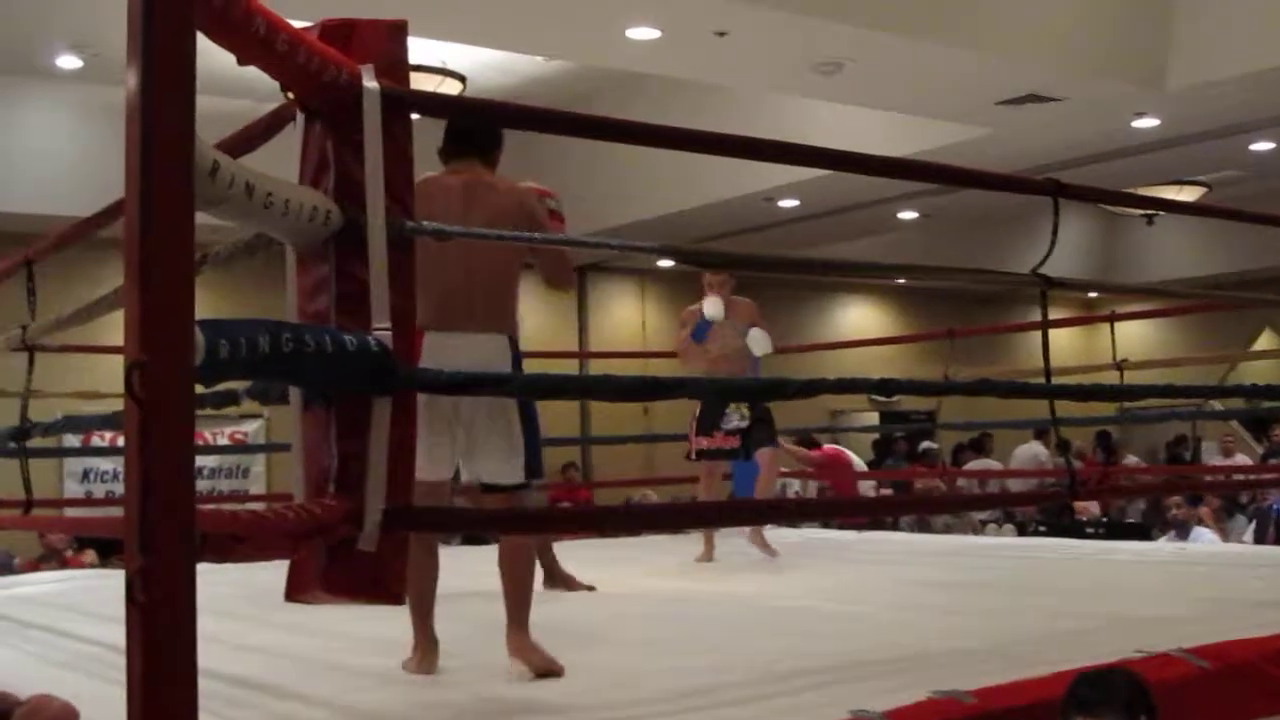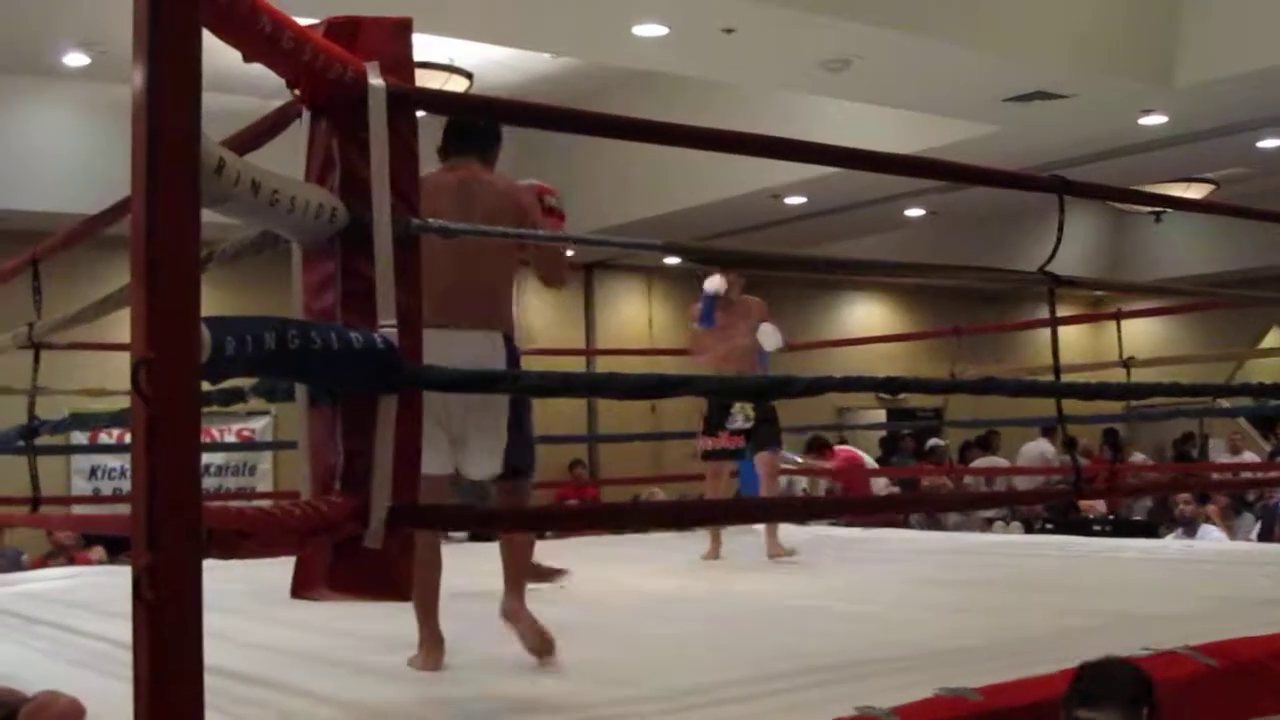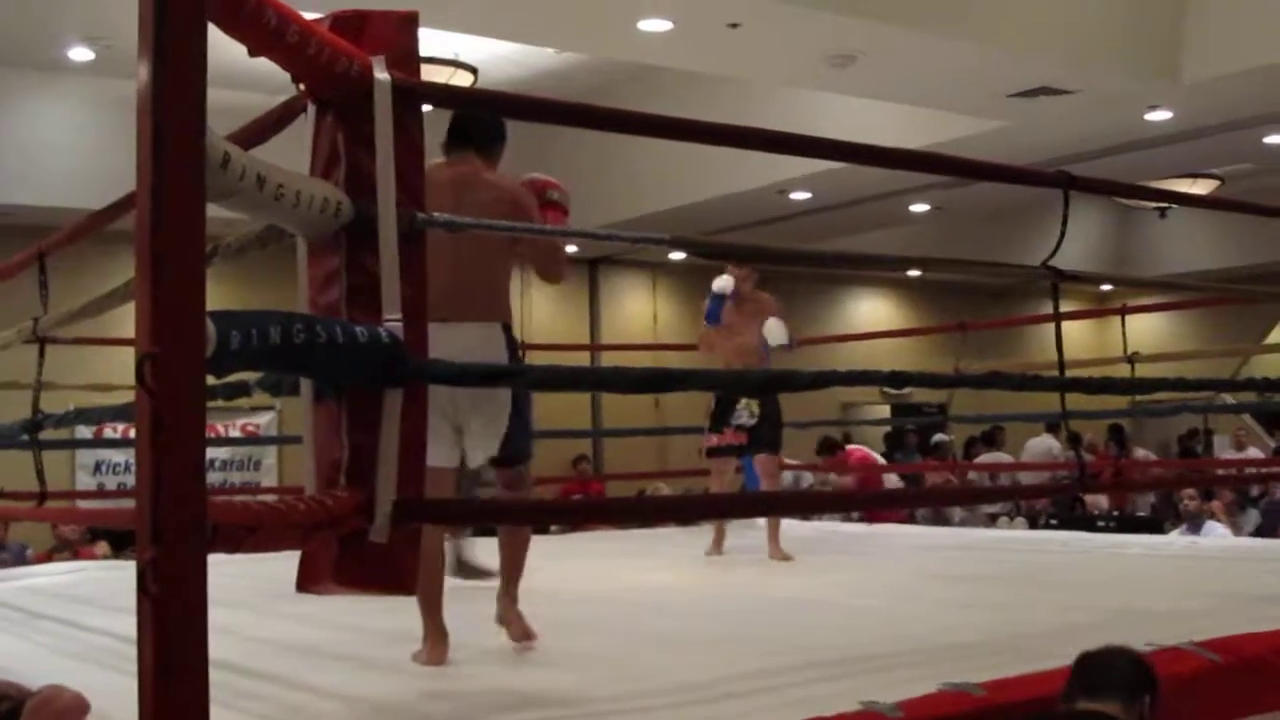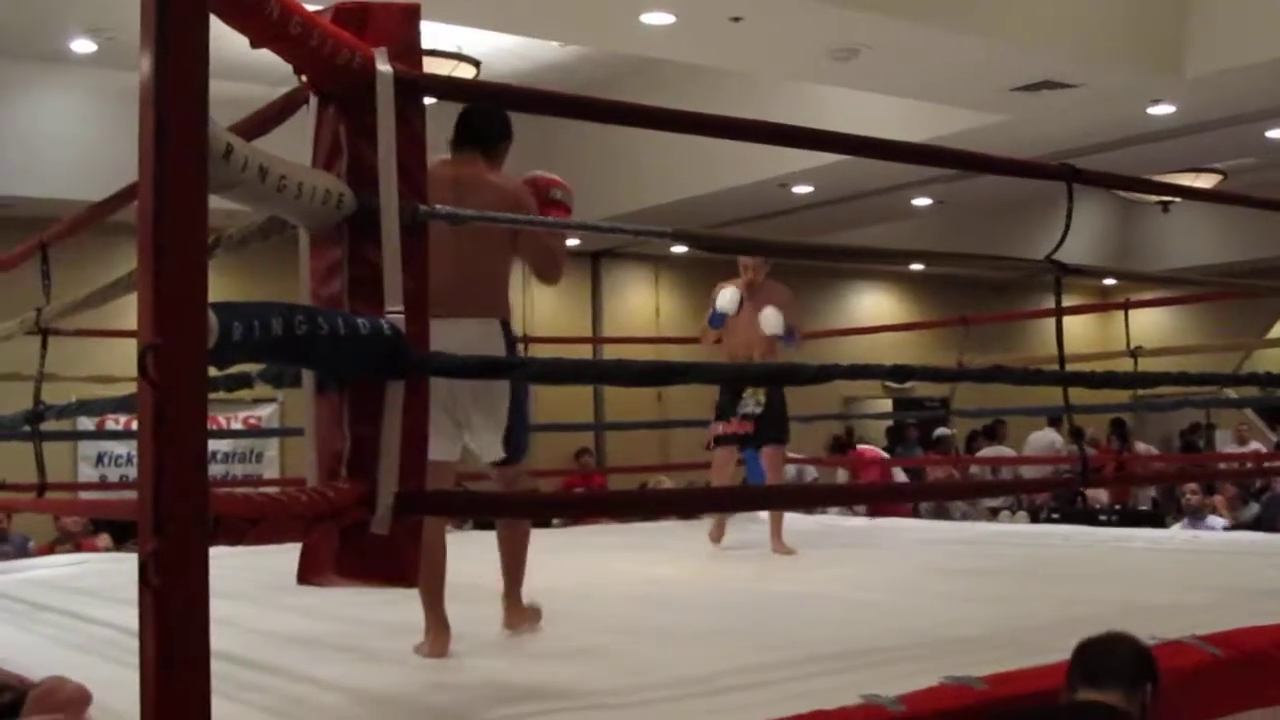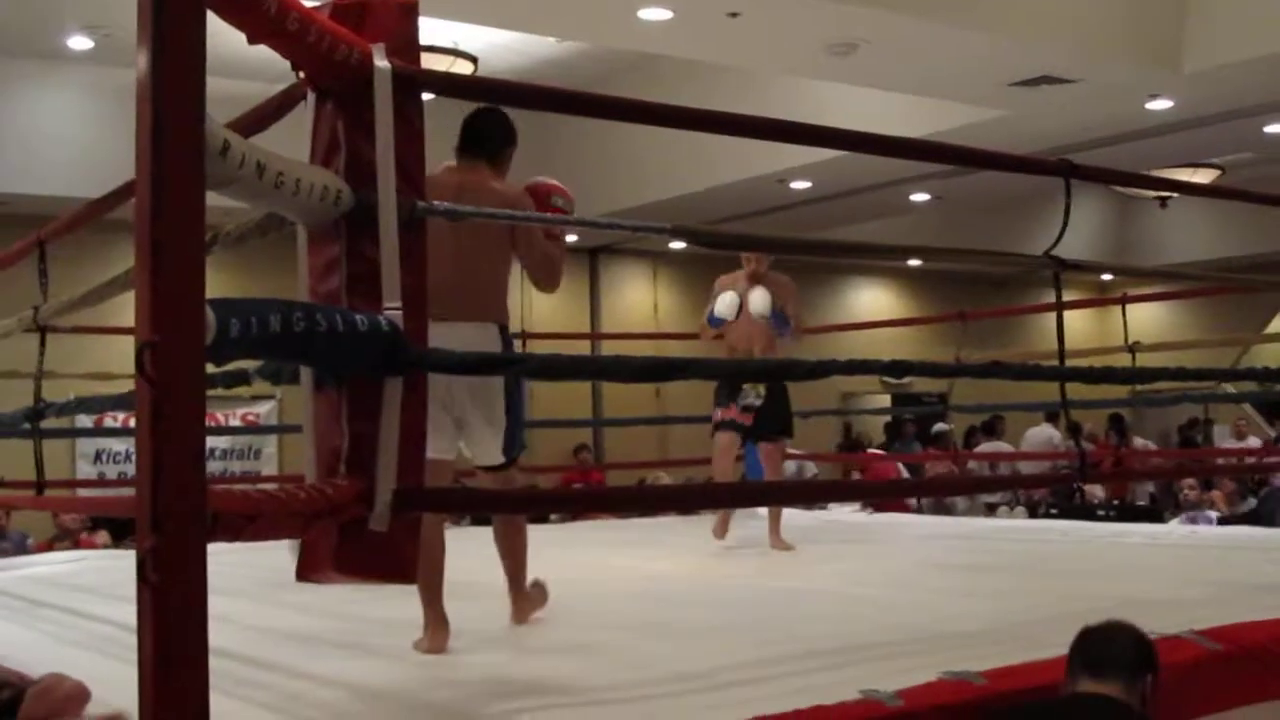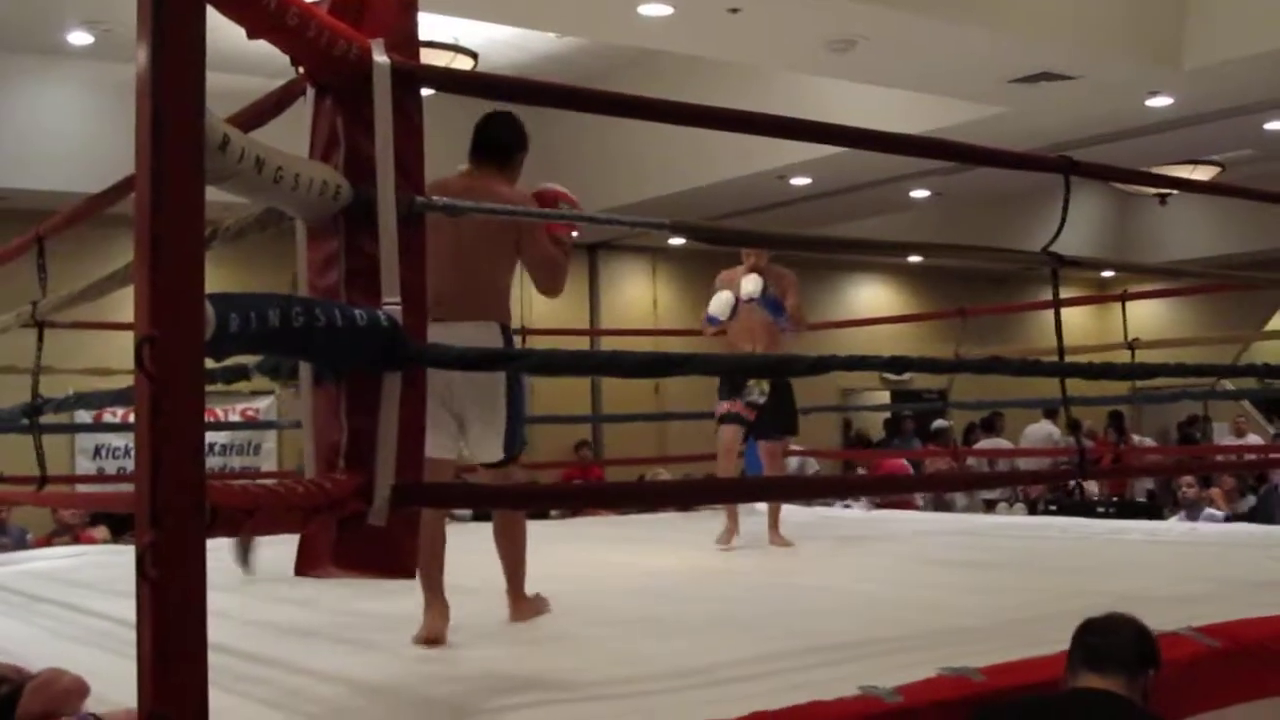
dt=0.1s
person 1, frame 1
left shoulder: (412, 199)
right shoulder: (520, 200)
right elbow: (562, 278)
right wrist: (548, 231)
left hip: (427, 352)
right hip: (492, 355)
left knee: (421, 506)
right knee: (510, 503)
left ankle: (424, 644)
right ankle: (520, 629)
person 1, frame 2
left shoulder: (410, 196)
right shoulder: (513, 196)
right elbow: (555, 274)
right wrist: (546, 228)
left hip: (425, 348)
right hip: (487, 350)
left knee: (424, 502)
right knee: (512, 488)
left ankle: (429, 641)
right ankle: (515, 597)
person 1, frame 3
right shoulder: (511, 193)
right elbow: (553, 270)
right wrist: (552, 222)
left hip: (426, 343)
right hip: (487, 342)
left knee: (428, 493)
right knee: (512, 477)
left ankle: (434, 635)
right ankle: (509, 598)
person 1, frame 4
right shoulder: (511, 193)
right elbow: (550, 271)
right wrist: (555, 222)
left hip: (426, 340)
right hip: (486, 339)
left knee: (429, 486)
right knee: (509, 475)
left ankle: (435, 627)
right ankle: (513, 598)
person 1, frame 5
left shoulder: (417, 194)
right shoulder: (511, 200)
right elbow: (547, 278)
right wrist: (554, 232)
left hip: (424, 343)
right hip: (482, 343)
left knee: (428, 487)
right knee: (502, 478)
left ankle: (434, 620)
right ankle: (520, 593)
person 1, frame 6
left shoulder: (427, 197)
right shoulder: (518, 204)
right elbow: (551, 282)
right wrist: (560, 237)
left hip: (427, 341)
right hip: (484, 341)
left knee: (429, 483)
right knee: (502, 476)
left ankle: (434, 607)
right ankle: (518, 596)
person 2, frame 1
left shoulder: (747, 308)
right shoulder: (693, 314)
left elbow: (761, 345)
right elbow: (683, 357)
left wrist: (762, 347)
right wrist: (700, 328)
right hip: (714, 396)
left knee: (769, 460)
right knee: (710, 471)
left ankle: (757, 531)
right ankle: (708, 544)
person 2, frame 2
left shoulder: (757, 308)
right shoulder: (701, 309)
left elbow: (771, 343)
right elbow: (697, 351)
left wrist: (772, 343)
right wrist: (708, 308)
right hip: (720, 396)
left knee: (768, 465)
right knee: (716, 471)
left ankle: (772, 540)
right ankle: (715, 542)
person 2, frame 3
left shoulder: (769, 304)
right shoulder: (713, 302)
left elbow: (783, 342)
right elbow: (704, 345)
left wrist: (782, 341)
right wrist: (714, 305)
left hip: (761, 392)
right hip: (728, 393)
left knee: (768, 466)
right knee: (721, 468)
left ankle: (774, 542)
right ankle: (719, 533)
person 2, frame 4
left shoulder: (781, 294)
right shoulder: (724, 293)
left elbow: (795, 337)
right elbow: (708, 338)
left wrist: (786, 333)
right wrist: (718, 316)
left hip: (768, 382)
right hip: (733, 382)
left knee: (773, 458)
right knee: (722, 458)
left ankle: (776, 537)
right ankle: (720, 516)
person 2, frame 5
left shoulder: (783, 286)
right shoulder: (725, 284)
left elbow: (796, 331)
right elbow: (707, 333)
left wrist: (778, 318)
right wrist: (715, 318)
left knee: (771, 453)
right knee: (723, 445)
left ankle: (774, 532)
right ankle: (724, 512)
person 2, frame 6
left shoulder: (785, 279)
right shoulder: (725, 280)
left elbow: (797, 323)
right elbow: (709, 329)
left wrist: (772, 304)
right wrist: (713, 316)
right hip: (736, 370)
left knee: (772, 451)
right knee: (727, 440)
left ankle: (774, 528)
right ankle: (731, 518)
